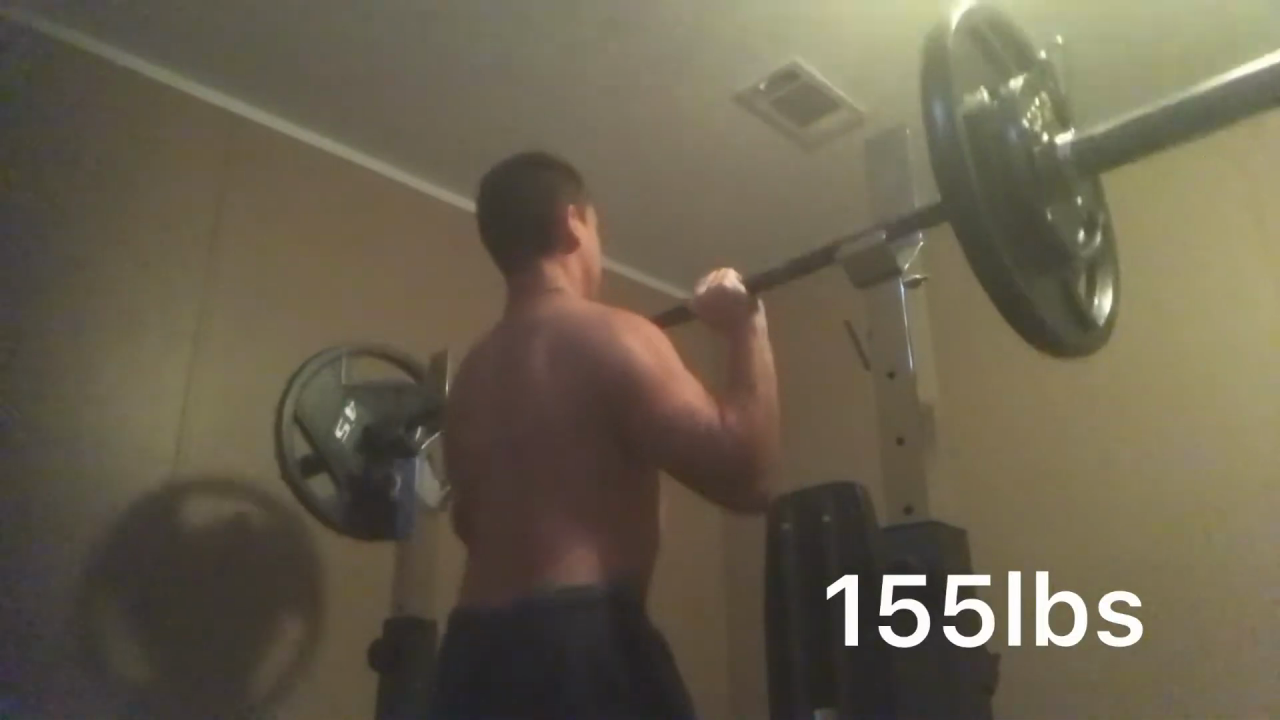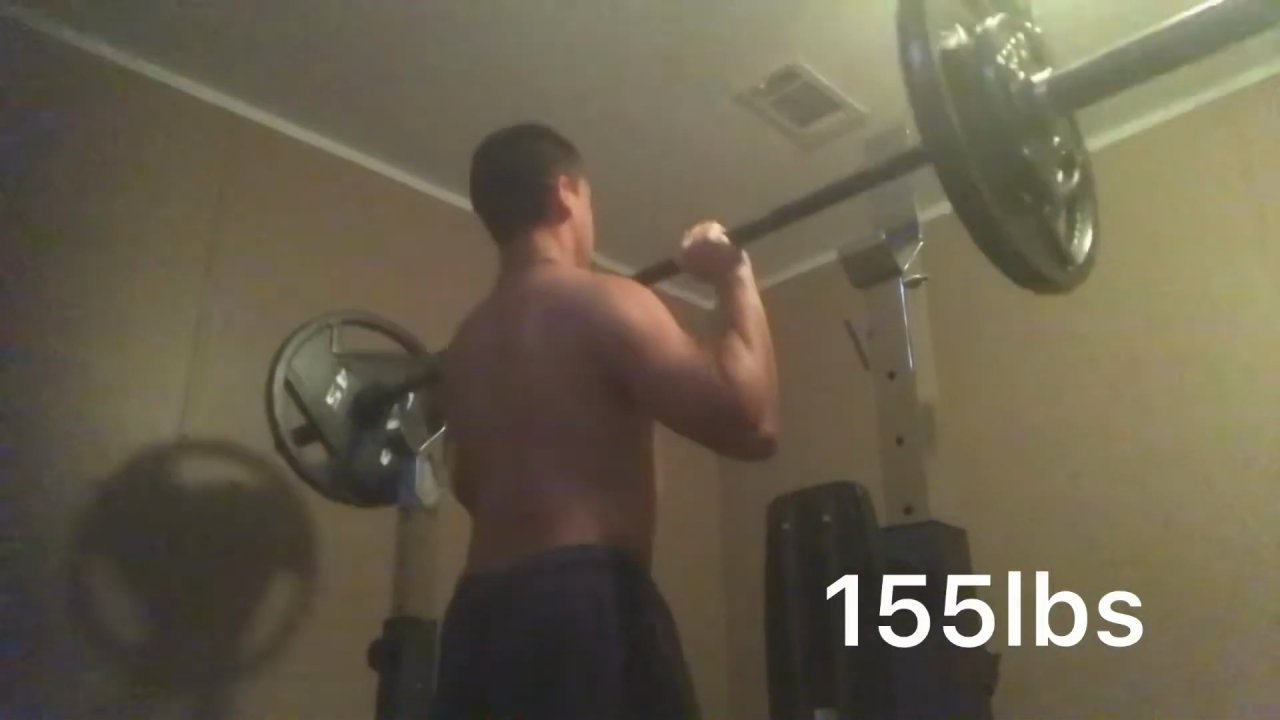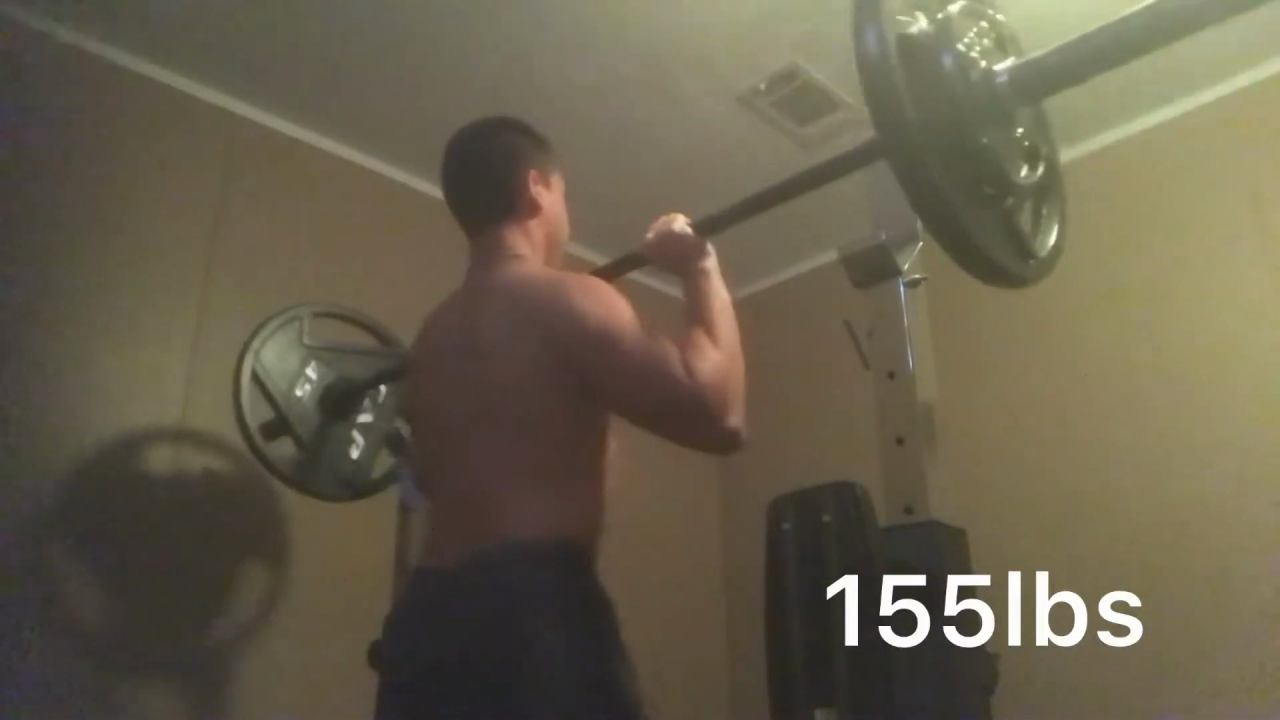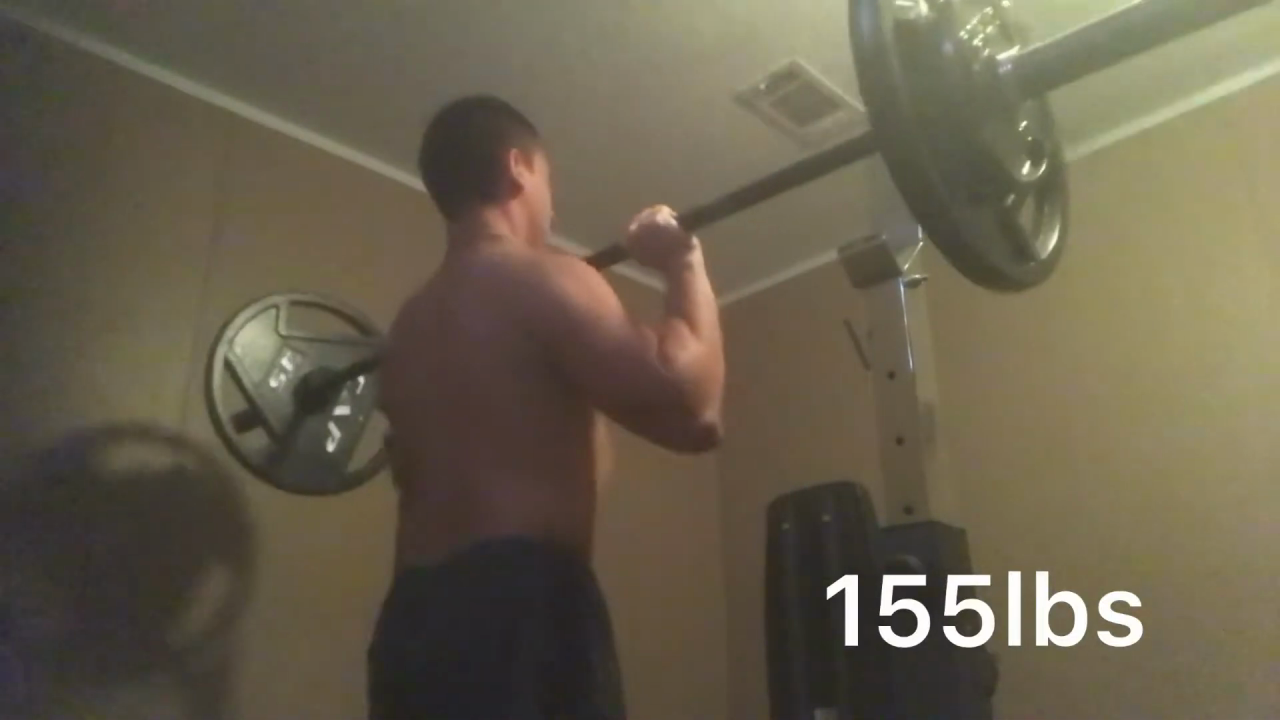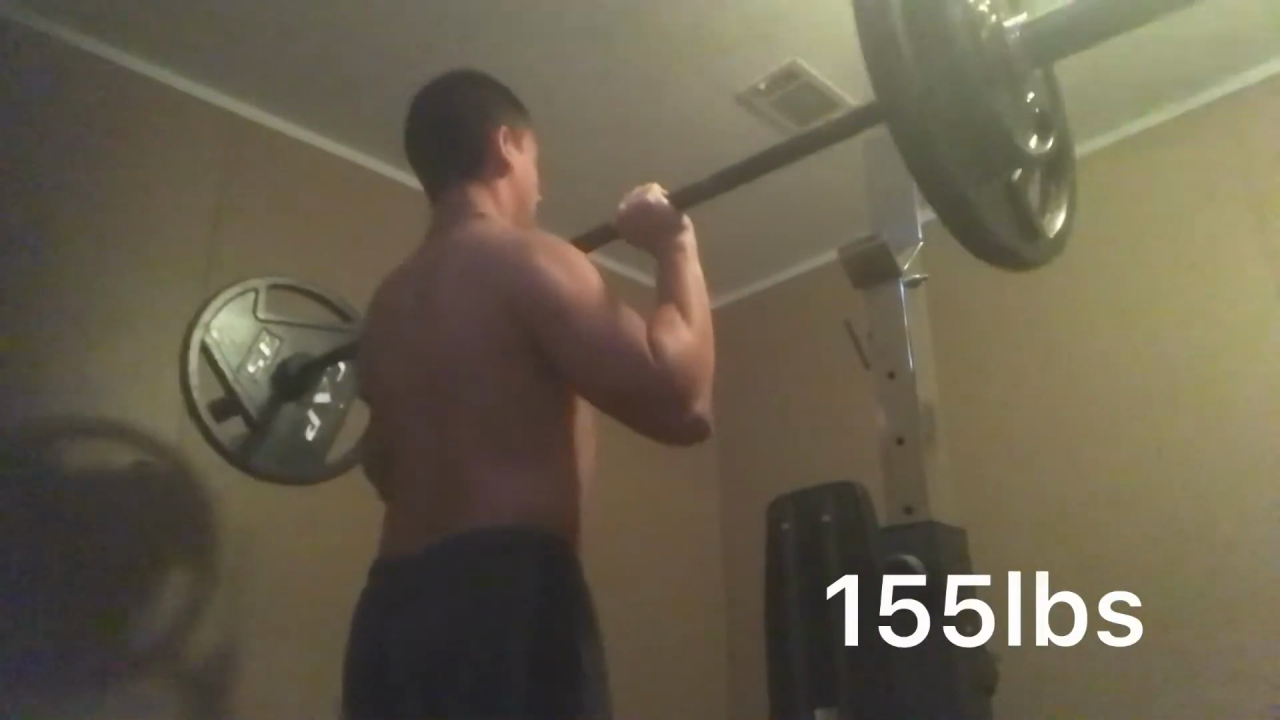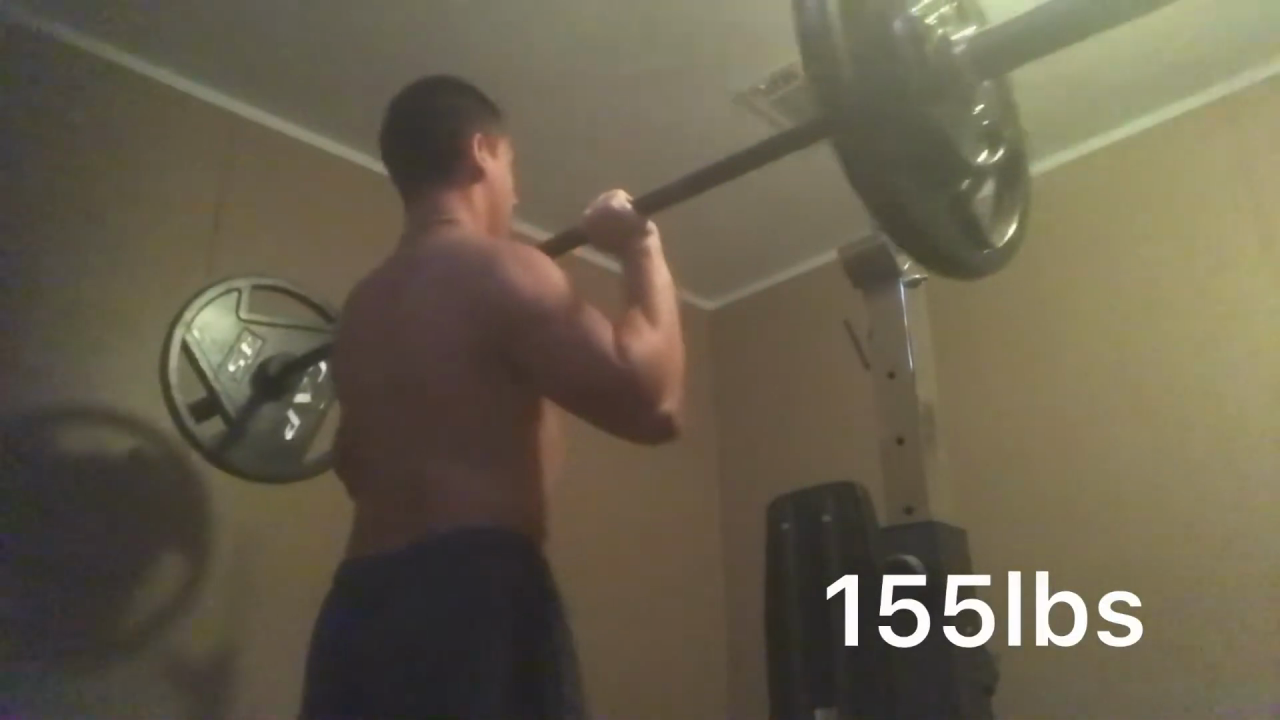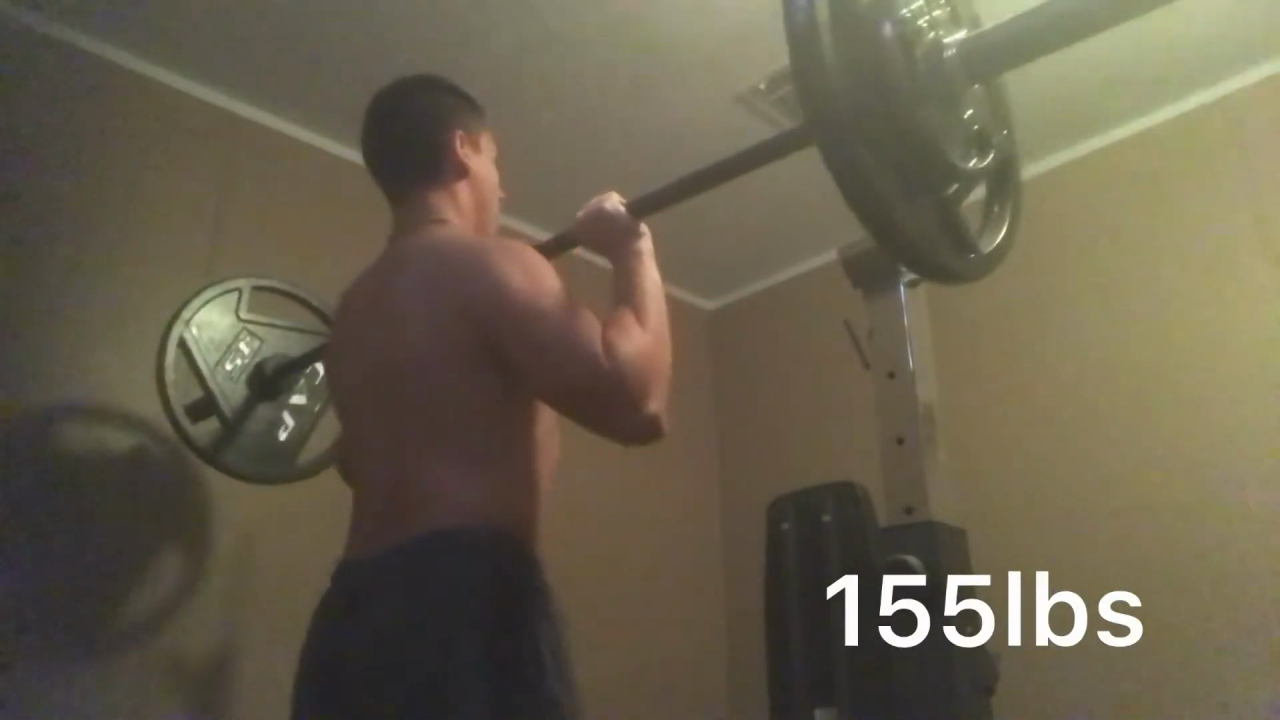
dt=0.3s
person 1, frame 1
left shoulder: (472, 372)
right shoulder: (607, 336)
right elbow: (743, 476)
right wrist: (746, 326)
left hip: (474, 651)
right hip: (578, 646)
person 1, frame 2
left shoulder: (467, 341)
right shoulder: (599, 302)
right elbow: (750, 423)
right wrist: (734, 278)
left hip: (480, 617)
right hip: (580, 609)
person 1, frame 3
left shoulder: (435, 334)
right shoulder: (565, 300)
right elbow: (717, 415)
right wrist: (700, 270)
left hip: (430, 613)
right hip: (529, 608)
person 1, frame 4
left shoulder: (412, 319)
right shoulder: (541, 279)
right elbow: (690, 413)
right wrist: (683, 264)
left hip: (417, 613)
right hip: (517, 607)
person 1, frame 5
left shoulder: (389, 303)
right shoulder: (525, 260)
right elbow: (680, 403)
right wrist: (674, 244)
left hip: (397, 606)
right hip: (500, 601)
person 1, frame 6
left shoulder: (362, 305)
right shoulder: (497, 267)
right elbow: (650, 403)
right wrist: (641, 248)
left hip: (363, 609)
right hip: (471, 601)
person 1, frame 7
left shoulder: (355, 306)
right shoulder: (487, 265)
right elbow: (635, 403)
right wrist: (632, 250)
left hip: (357, 607)
right hip: (460, 600)
